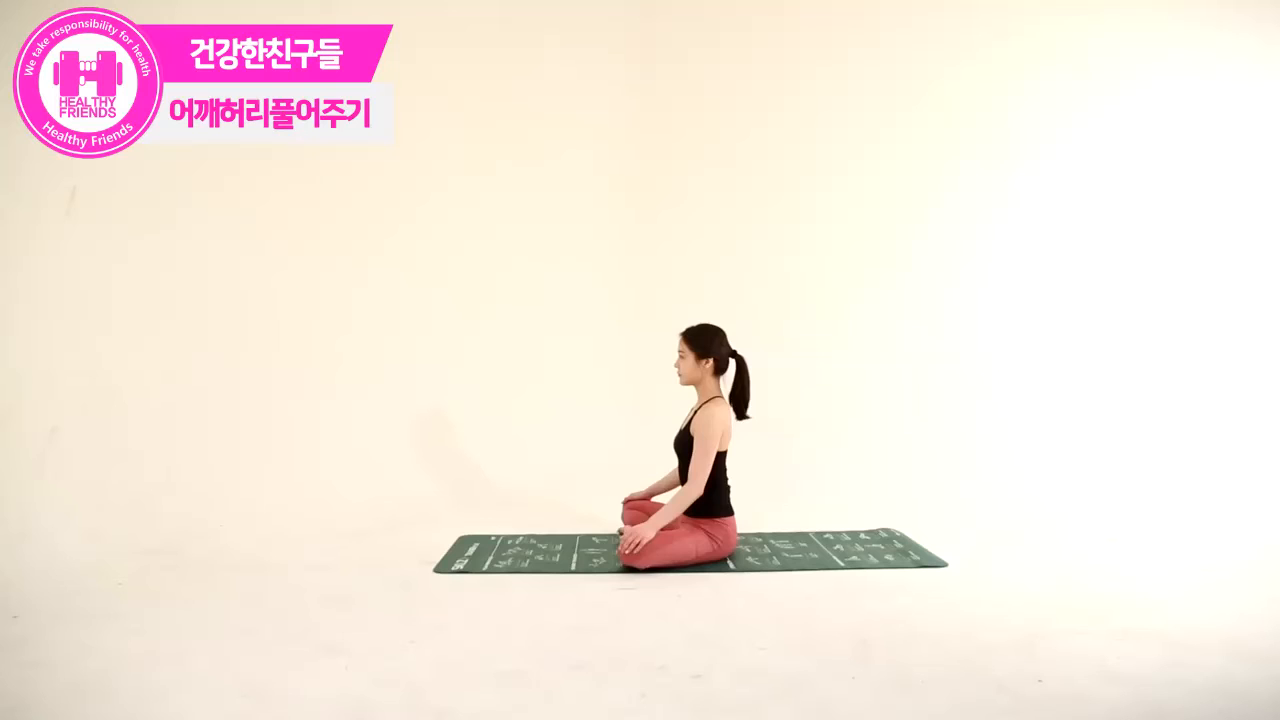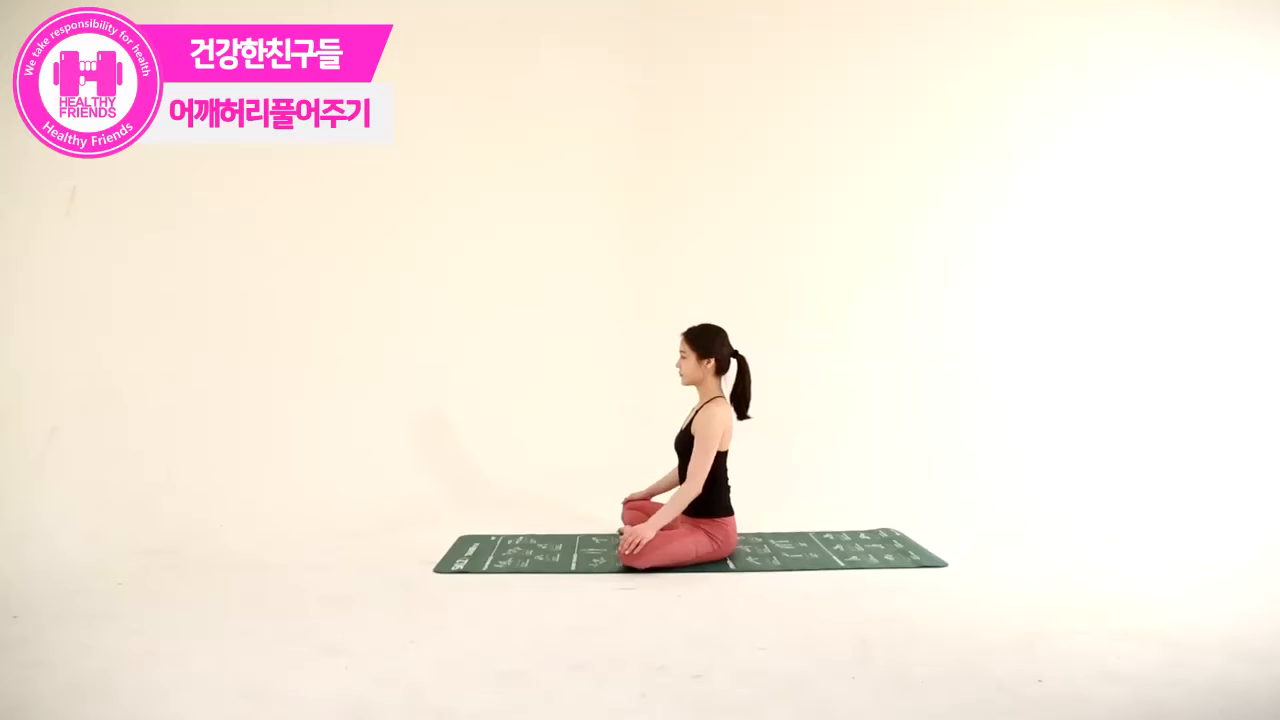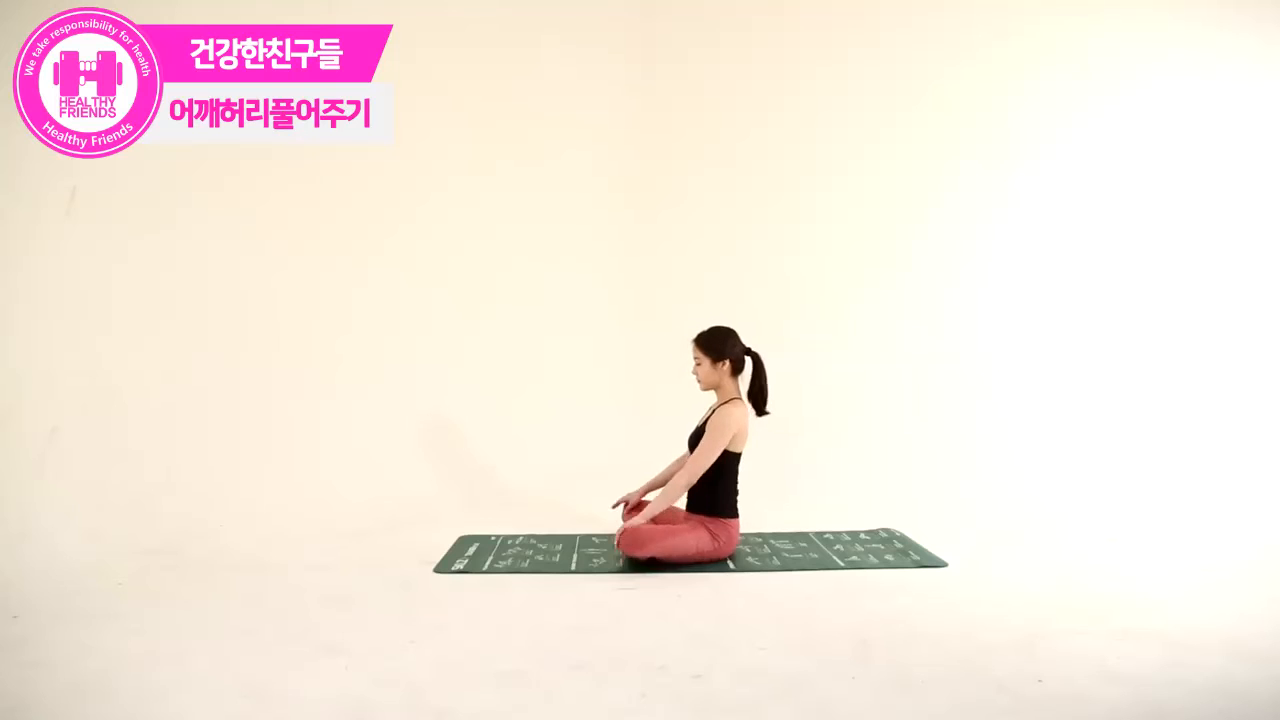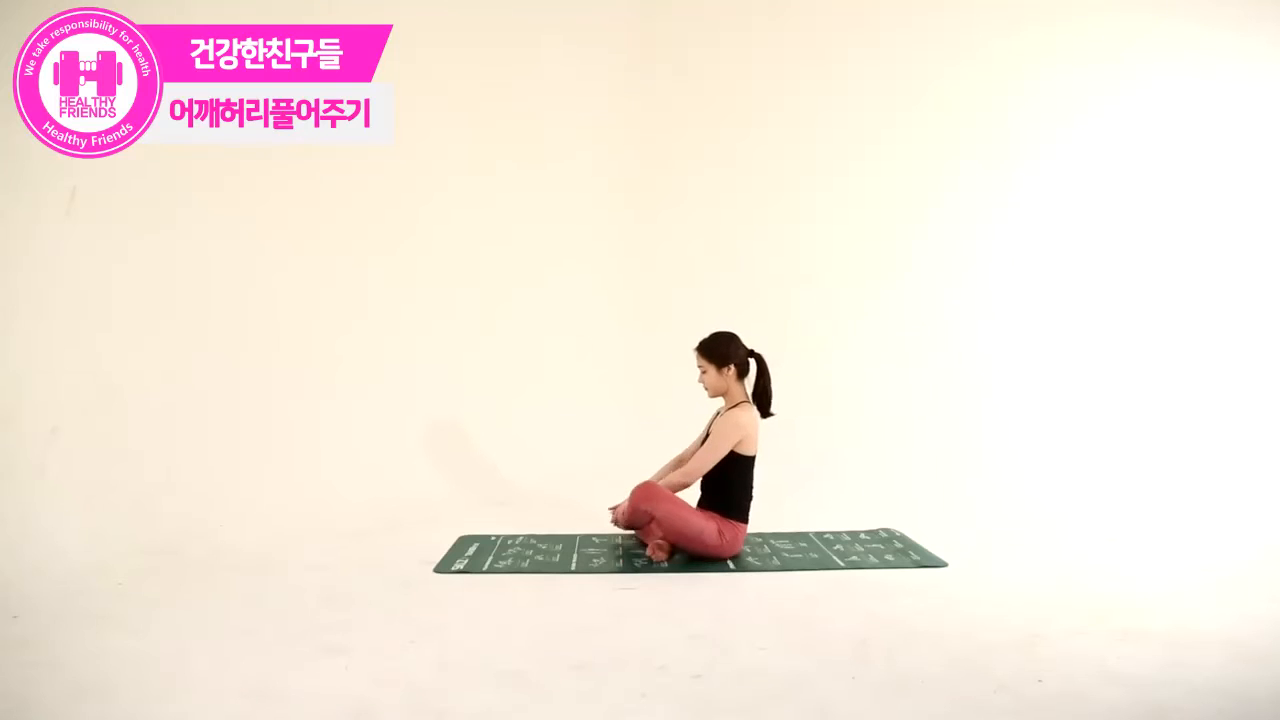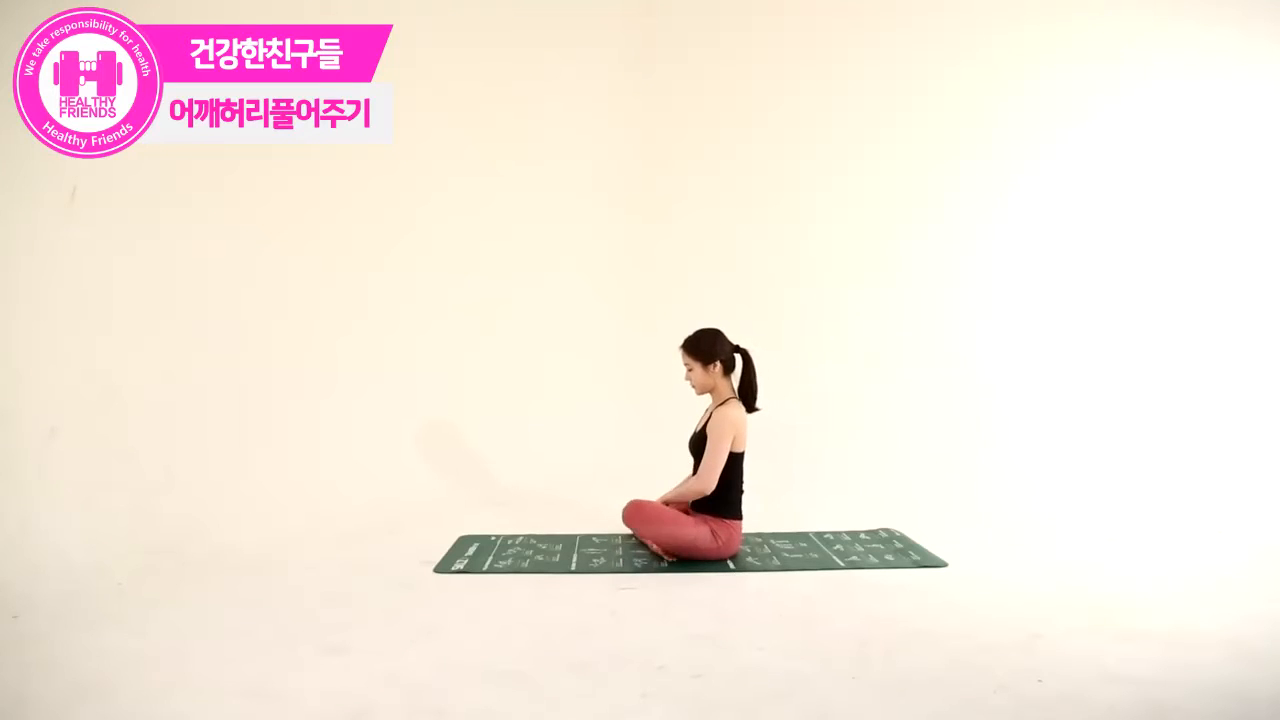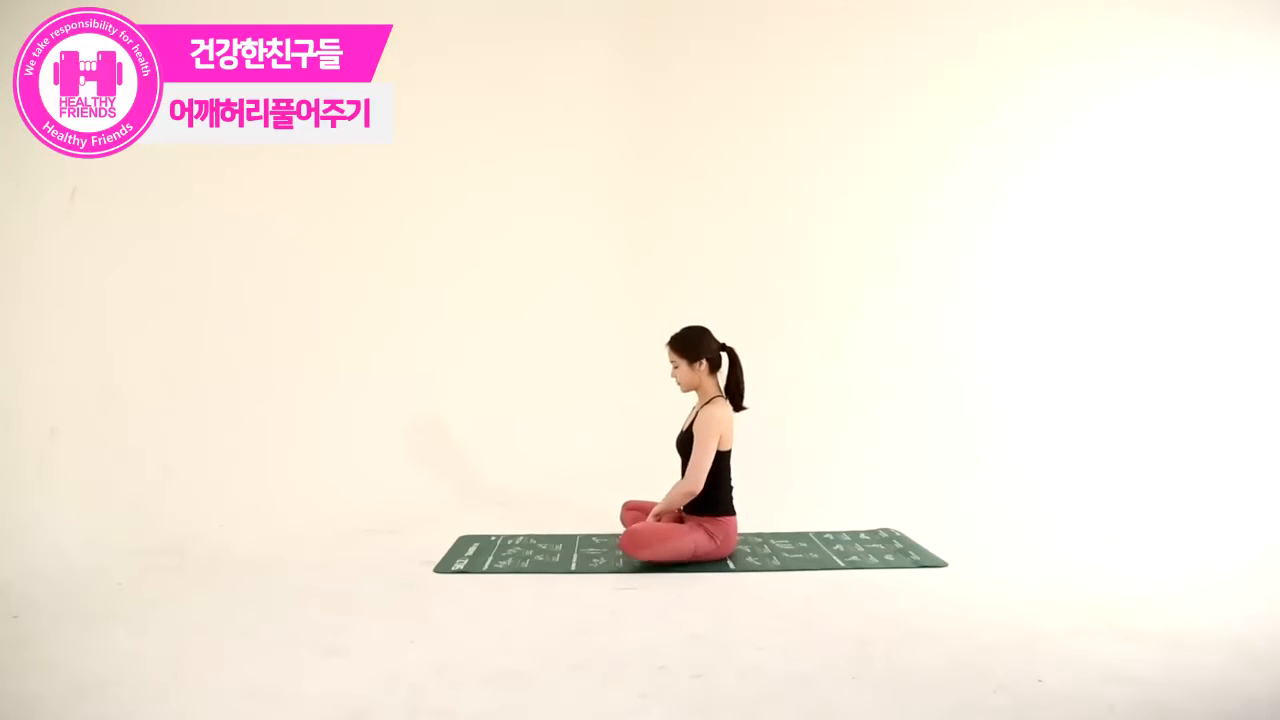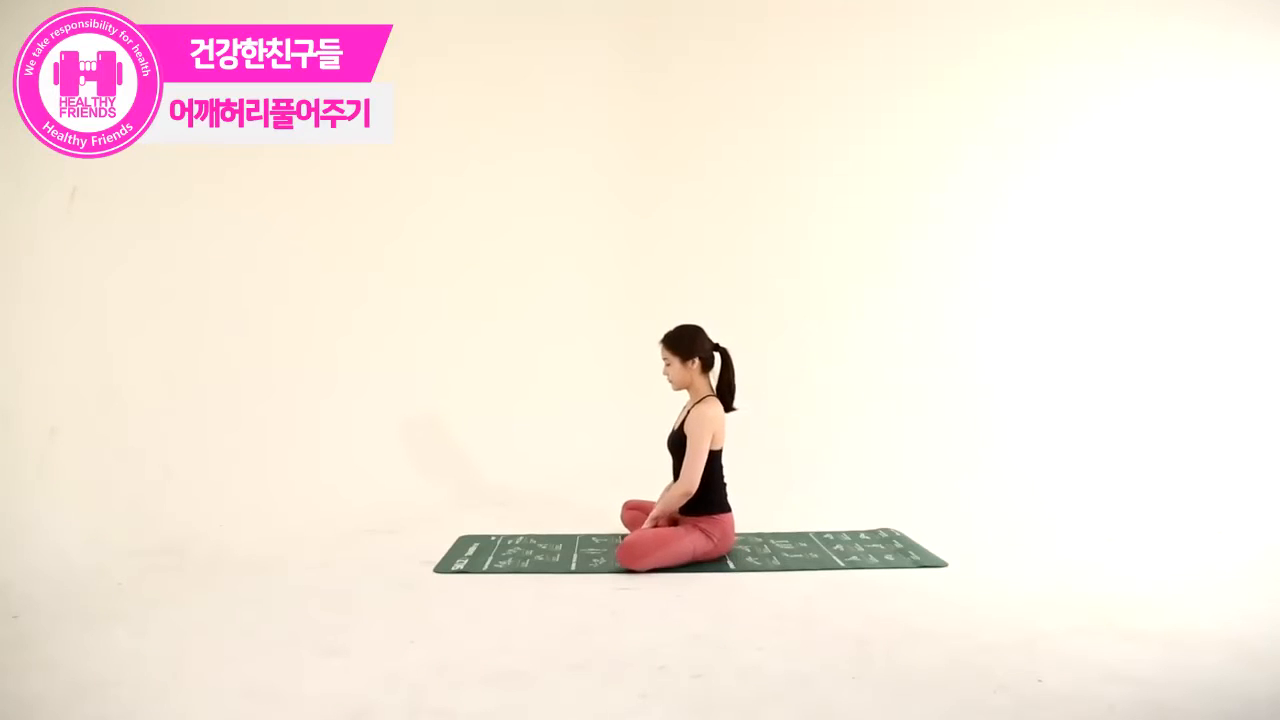
dt=0.4s
person 1, frame 1
left shoulder: (713, 413)
right shoulder: (704, 408)
left elbow: (696, 485)
left wrist: (652, 526)
right wrist: (648, 492)
left hip: (713, 531)
right hip: (694, 520)
left knee: (631, 551)
right knee: (632, 509)
person 1, frame 2
left shoulder: (714, 413)
right shoulder: (705, 407)
left elbow: (694, 484)
left wrist: (652, 526)
right wrist: (648, 492)
left hip: (712, 530)
right hip: (694, 520)
left knee: (631, 552)
right knee: (632, 509)
person 1, frame 3
left shoulder: (730, 414)
right shoulder: (721, 409)
left elbow: (689, 475)
right elbow: (686, 460)
left wrist: (644, 517)
right wrist: (643, 490)
left hip: (716, 531)
right hip: (698, 519)
left knee: (631, 540)
right knee: (633, 510)
person 1, frame 4
left shoulder: (738, 418)
right shoulder: (726, 413)
left elbow: (687, 476)
right elbow: (683, 459)
left wrist: (634, 500)
right wrist: (633, 502)
left hip: (723, 532)
right hip: (709, 522)
left knee: (644, 495)
right knee: (638, 510)
person 1, frame 5
left shoulder: (727, 414)
right shoulder: (717, 409)
left elbow: (705, 484)
left wrist: (665, 498)
right wrist: (672, 497)
left hip: (718, 532)
right hip: (703, 521)
left knee: (635, 512)
right knee: (639, 511)
person 1, frame 6
left shoulder: (713, 413)
right shoulder: (705, 408)
left elbow: (693, 485)
left wrist: (659, 510)
right wrist: (665, 509)
left hip: (714, 530)
right hip: (696, 518)
left knee: (632, 541)
right knee: (630, 510)
person 1, frame 7
left shoulder: (705, 413)
right shoulder: (695, 406)
left elbow: (688, 485)
left wrist: (655, 515)
right wrist: (660, 508)
left hip: (710, 528)
right hip: (692, 517)
left knee: (629, 552)
right knee: (630, 509)
